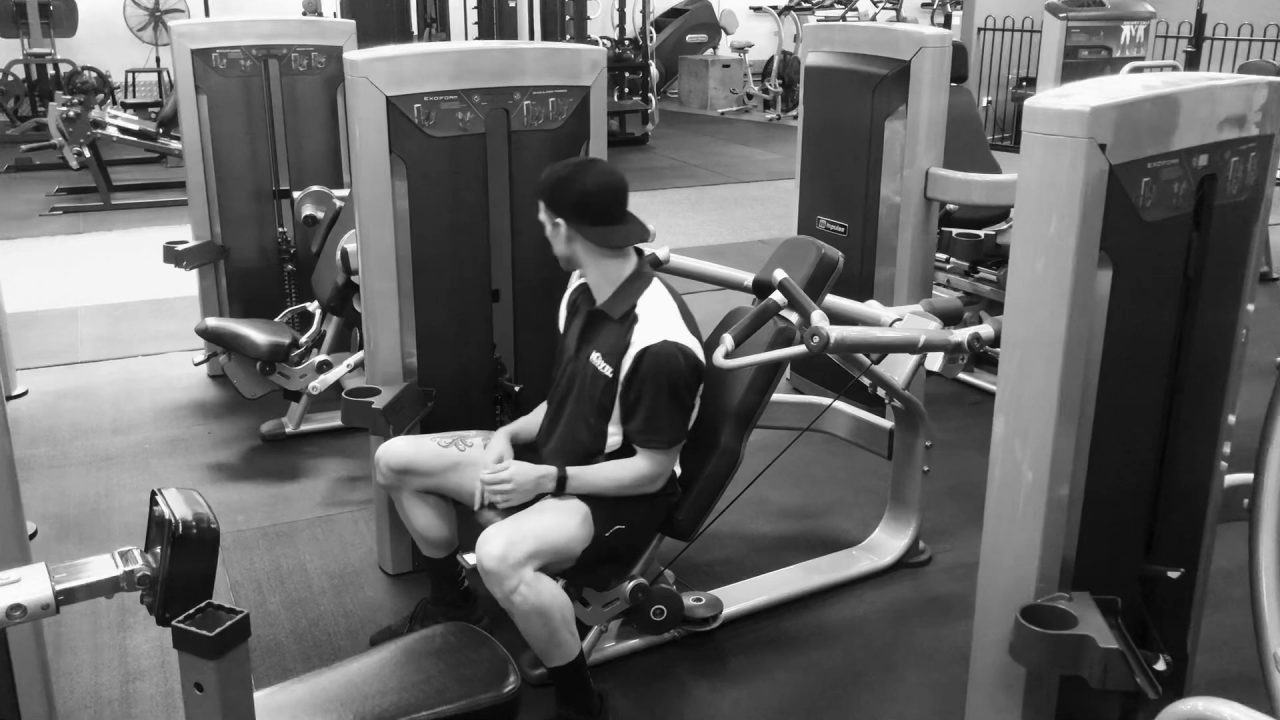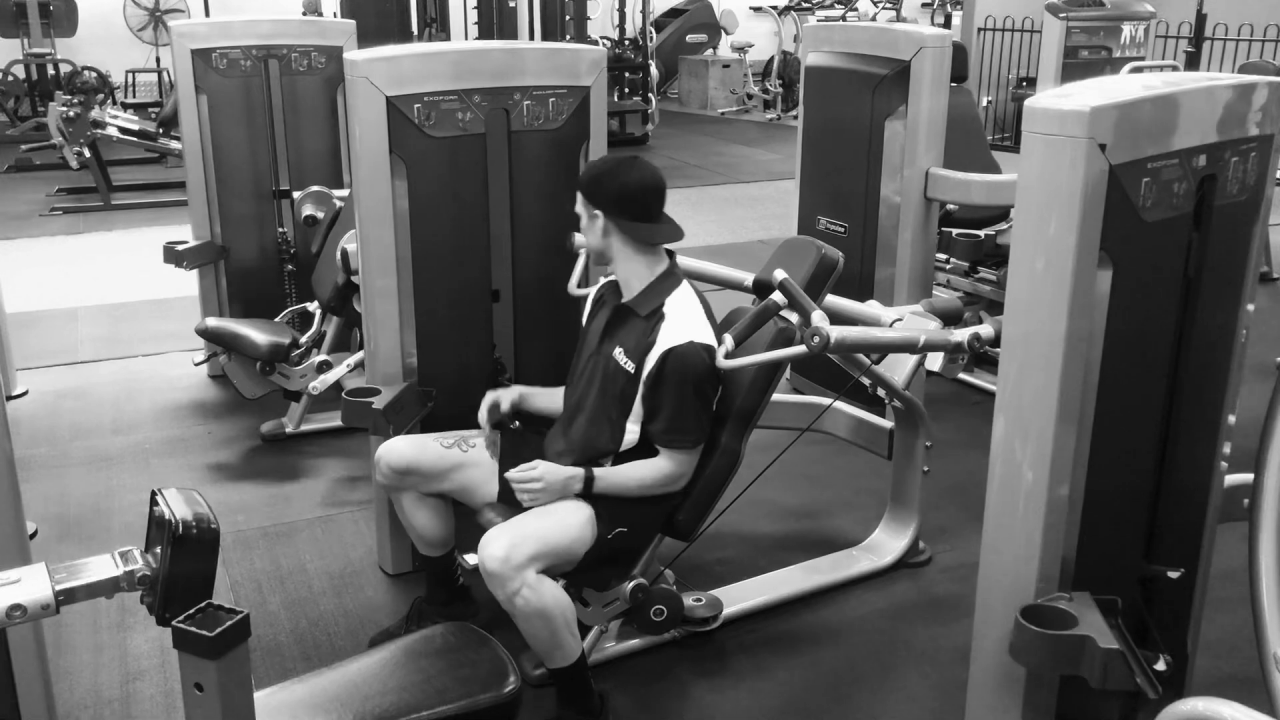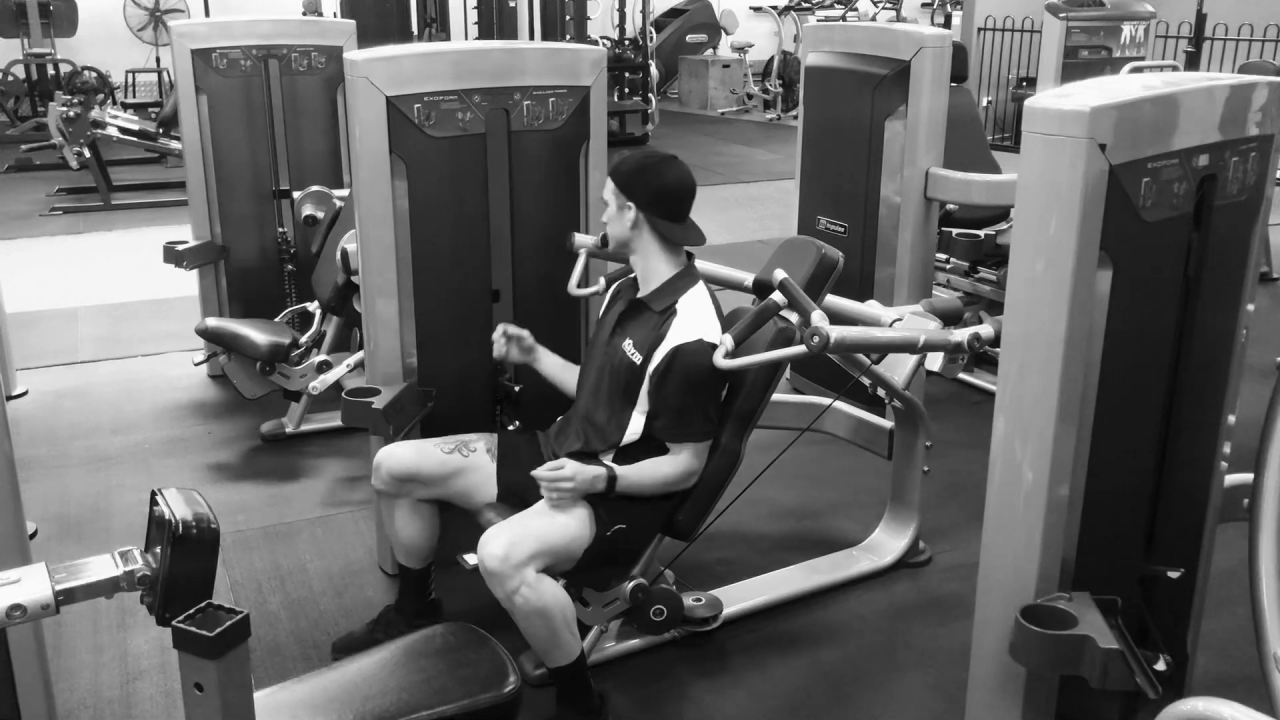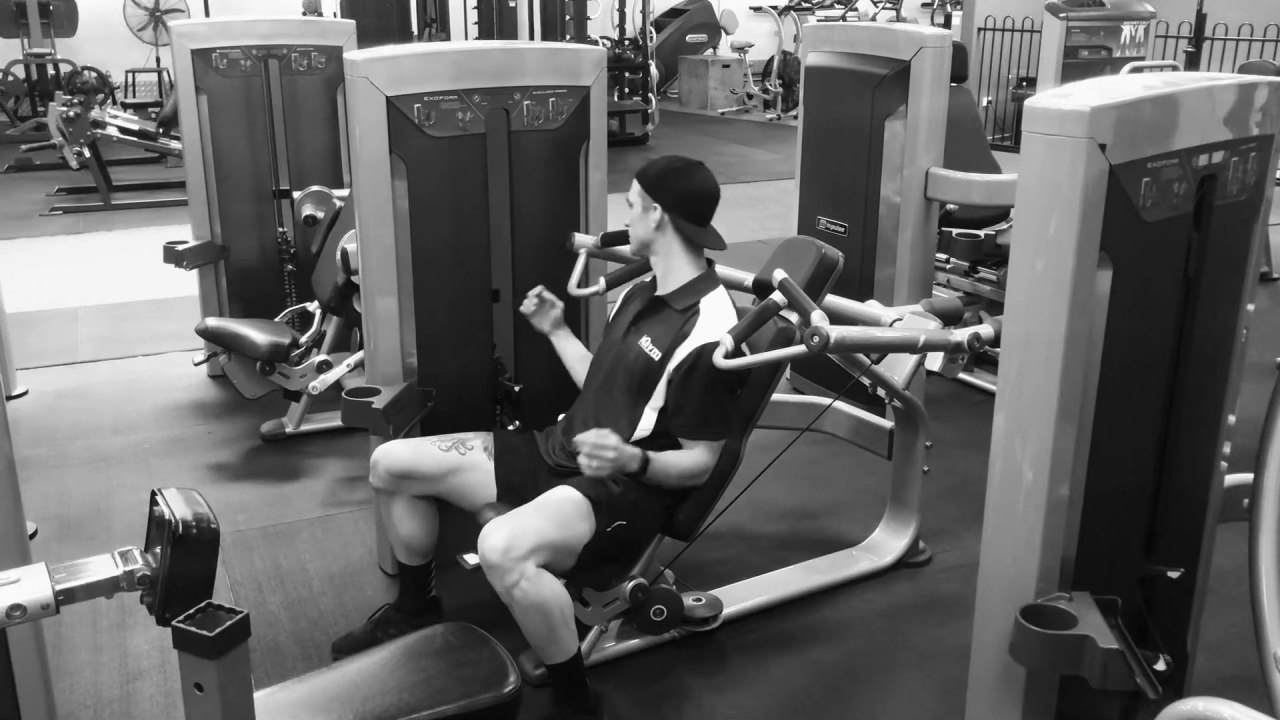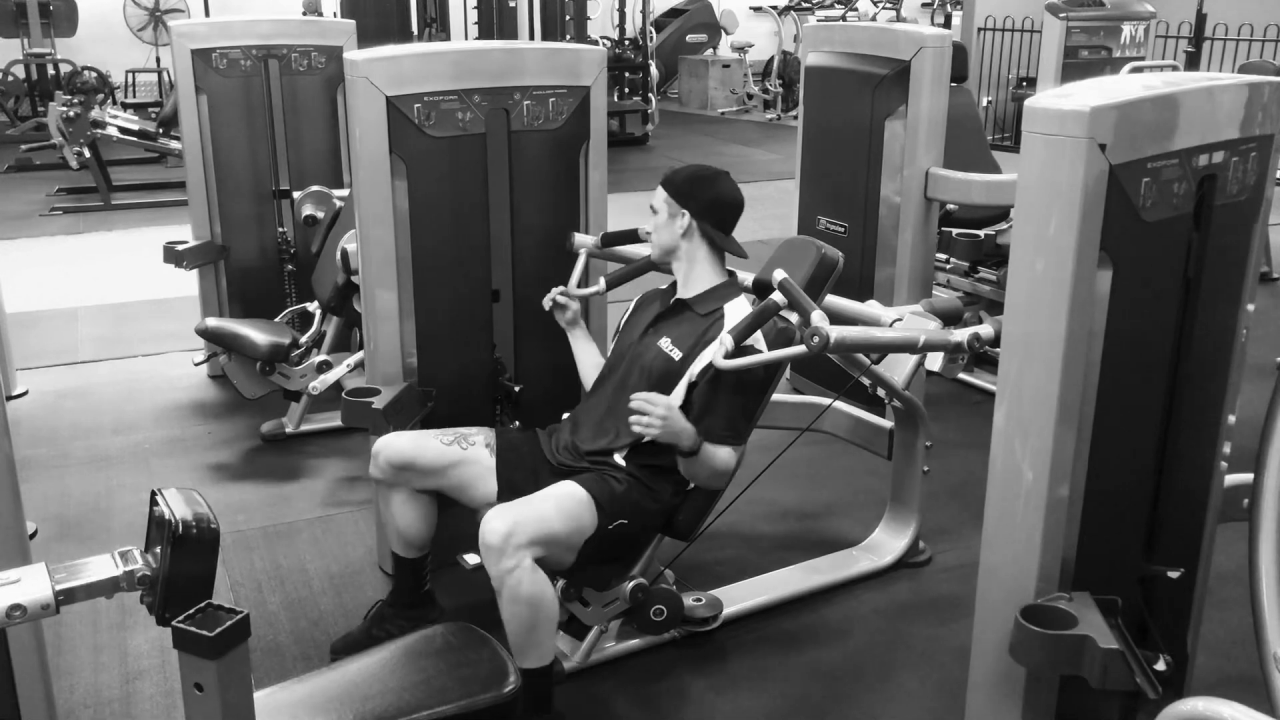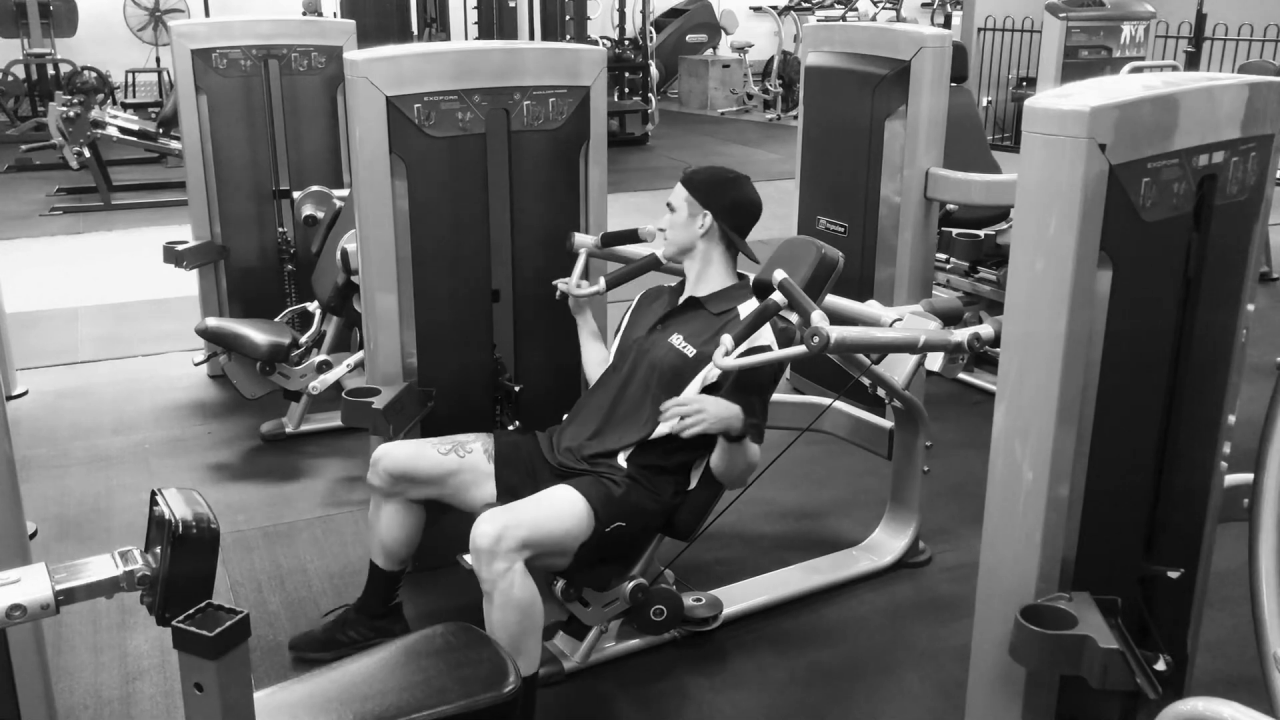
dt=0.2s
person 1, frame 1
left shoulder: (659, 343)
right shoulder: (582, 295)
left elbow: (651, 471)
left wrist: (547, 480)
right wrist: (509, 435)
left hip: (624, 493)
right hip: (556, 457)
left knee: (500, 553)
right knee: (395, 460)
right ankle: (452, 602)
person 1, frame 2
left shoulder: (681, 343)
right shoulder: (610, 294)
left elbow: (673, 471)
left wrist: (577, 481)
right wrist: (523, 395)
left hip: (624, 493)
right hip: (563, 455)
left knee: (503, 556)
right knee: (396, 460)
right ankle: (447, 599)
person 1, frame 3
left shoulder: (690, 338)
right shoulder: (629, 290)
left elbow: (685, 467)
left wrist: (600, 479)
right wrist: (535, 355)
left hip: (624, 494)
right hip: (561, 452)
left knee: (501, 555)
right knee: (394, 468)
right ankle: (415, 610)
person 1, frame 4
left shoulder: (709, 335)
right shoulder: (643, 293)
left elbow: (699, 463)
left wrist: (633, 461)
right wrist: (557, 331)
left hip: (627, 488)
right hip: (561, 449)
left knee: (503, 547)
right knee: (391, 464)
right ankle: (415, 609)
person 1, frame 5
left shoulder: (734, 337)
right shoulder: (657, 299)
left elbow: (719, 470)
left wrist: (682, 437)
right wrist: (574, 328)
left hip: (630, 485)
right hip: (564, 447)
left knee: (502, 533)
right knee: (392, 455)
right ankle: (411, 604)
person 1, frame 6
left shoulder: (747, 337)
right shoulder: (658, 299)
left elbow: (734, 475)
left wrist: (732, 426)
right wrist: (583, 317)
left hip: (630, 489)
right hip: (563, 450)
left knee: (495, 538)
right knee: (392, 465)
right ankle: (376, 615)
